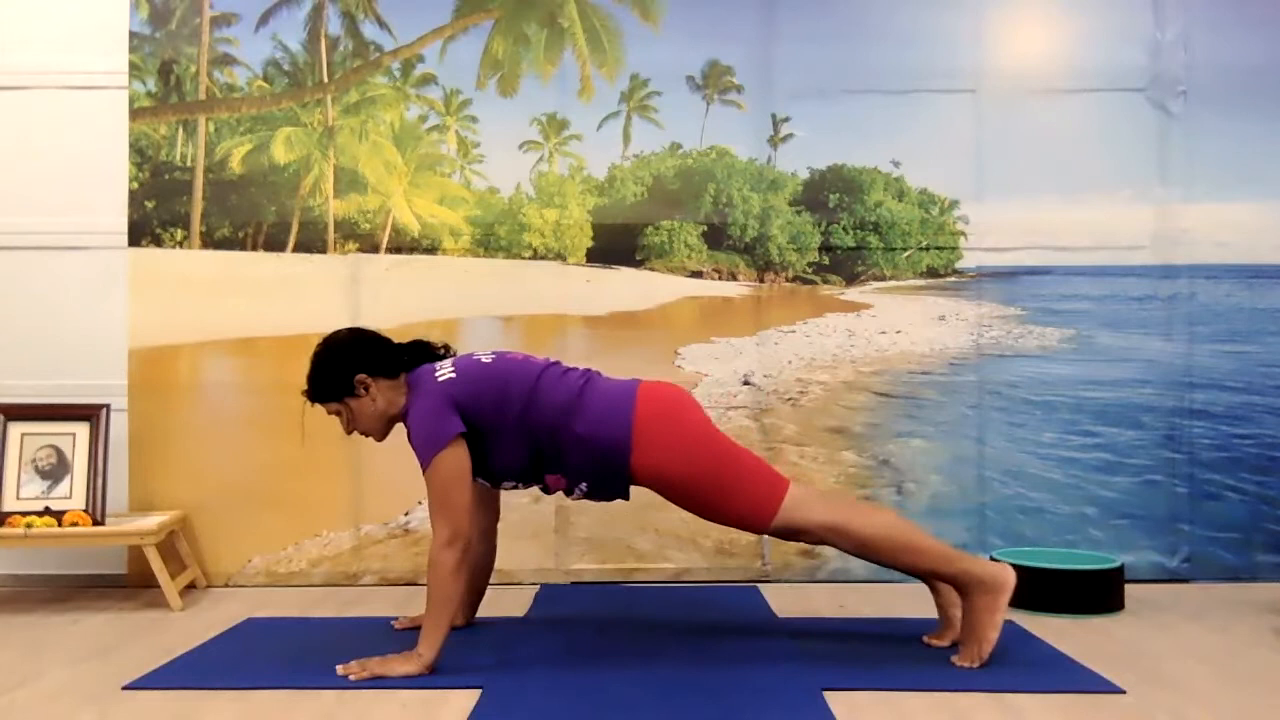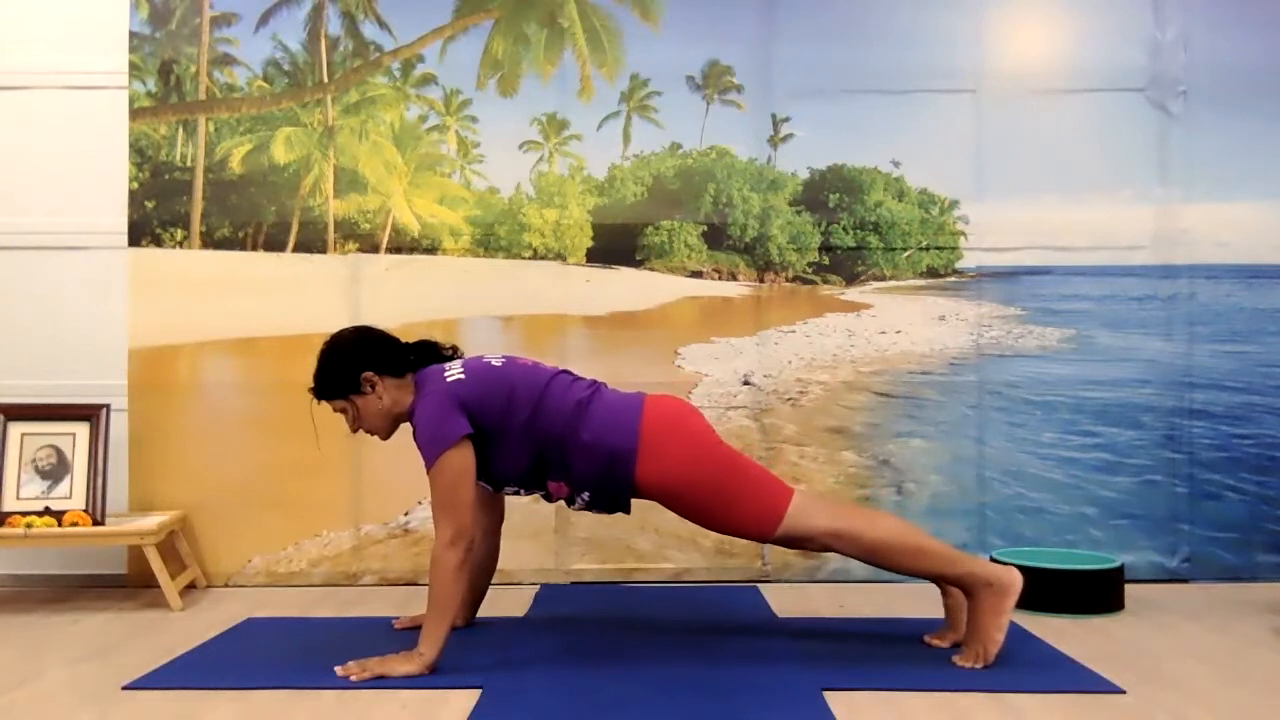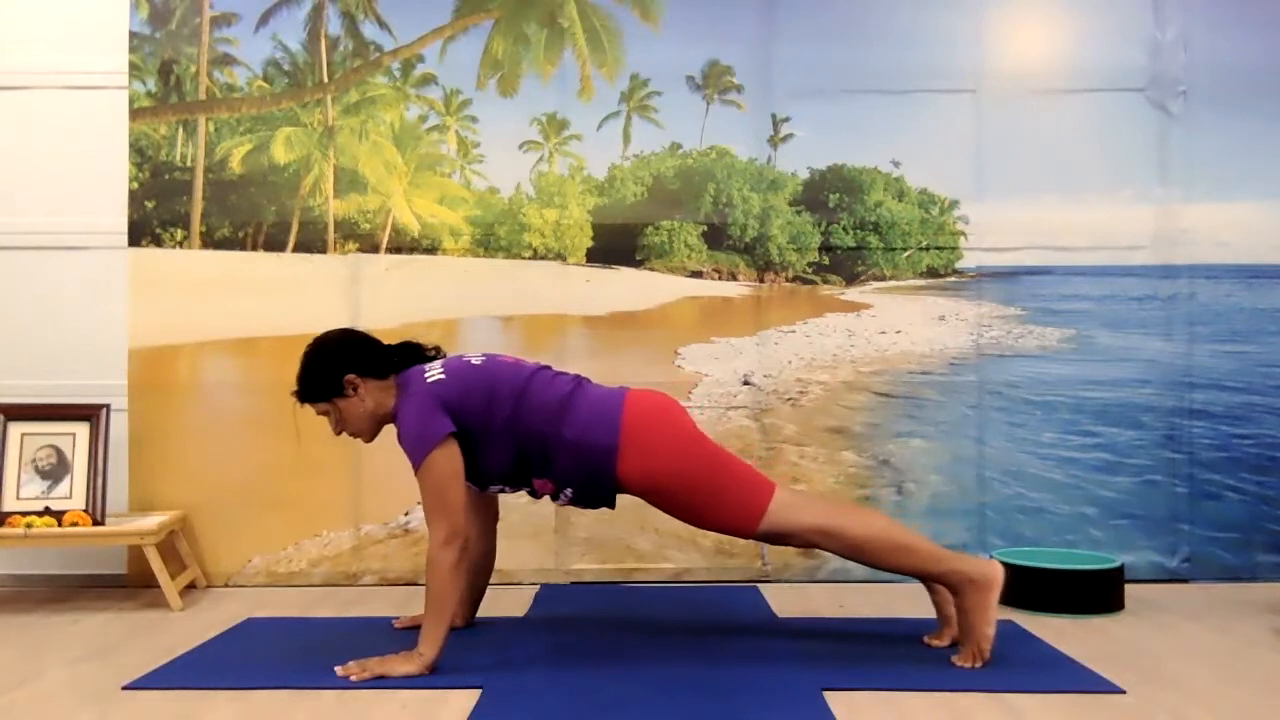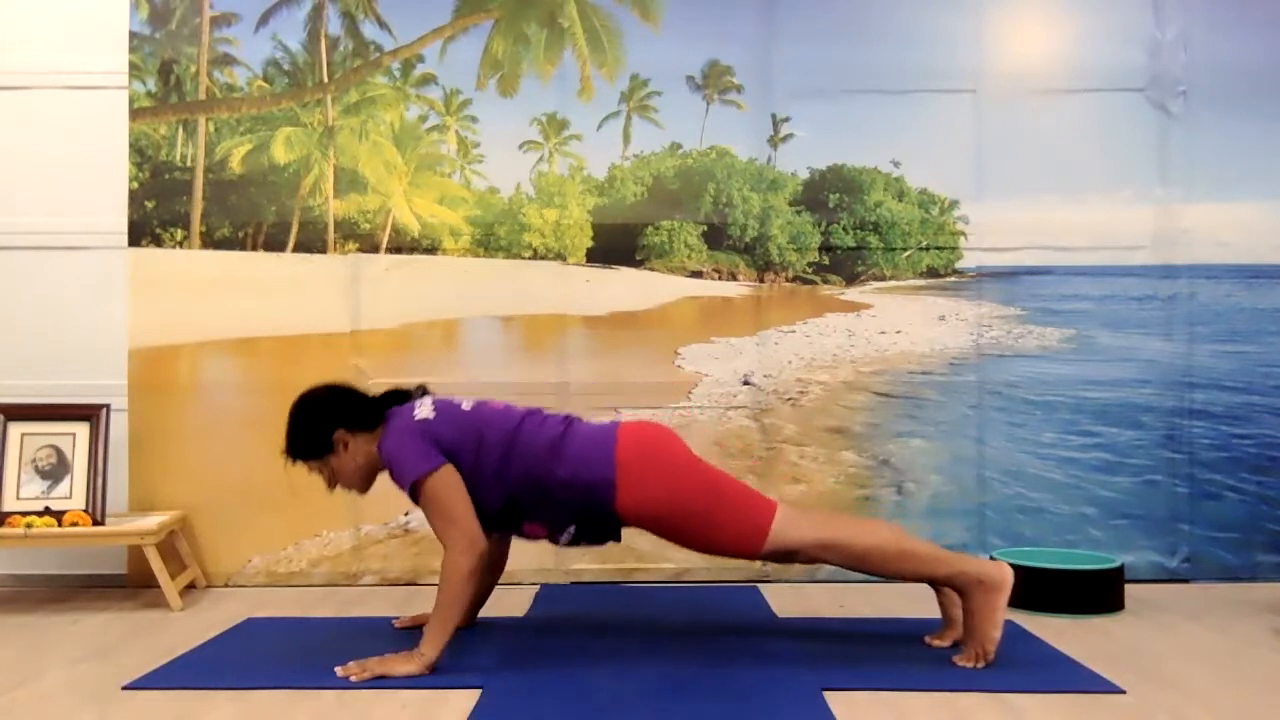
dt=0.5s
person 1, frame 1
left shoulder: (426, 403)
right shoulder: (448, 386)
left elbow: (452, 538)
right elbow: (483, 518)
left wrist: (422, 652)
right wrist: (460, 612)
left hip: (651, 434)
right hip: (647, 422)
left knee: (808, 517)
right knee: (797, 515)
left ankle: (978, 576)
right ankle: (940, 576)
person 1, frame 2
left shoulder: (431, 403)
right shoulder: (457, 389)
left elbow: (454, 538)
right elbow: (487, 519)
left wrist: (423, 654)
right wrist: (461, 613)
left hip: (655, 452)
right hip: (652, 435)
left knee: (810, 525)
right knee: (804, 521)
left ankle: (983, 579)
right ankle: (949, 577)
person 1, frame 3
left shoulder: (416, 404)
right shoulder: (440, 389)
left elbow: (450, 536)
right elbow: (482, 519)
left wrist: (424, 653)
right wrist: (460, 613)
left hip: (639, 441)
right hip: (635, 430)
left knee: (796, 521)
right knee: (787, 520)
left ankle: (967, 575)
right ankle: (940, 576)
person 1, frame 4
left shoulder: (402, 441)
right shoulder: (427, 426)
left elbow: (467, 548)
right elbow: (492, 536)
left wrist: (423, 654)
right wrist: (456, 616)
left hip: (635, 477)
right hip: (632, 459)
left knee: (799, 536)
right knee: (791, 538)
left ankle: (974, 575)
right ankle: (946, 574)
